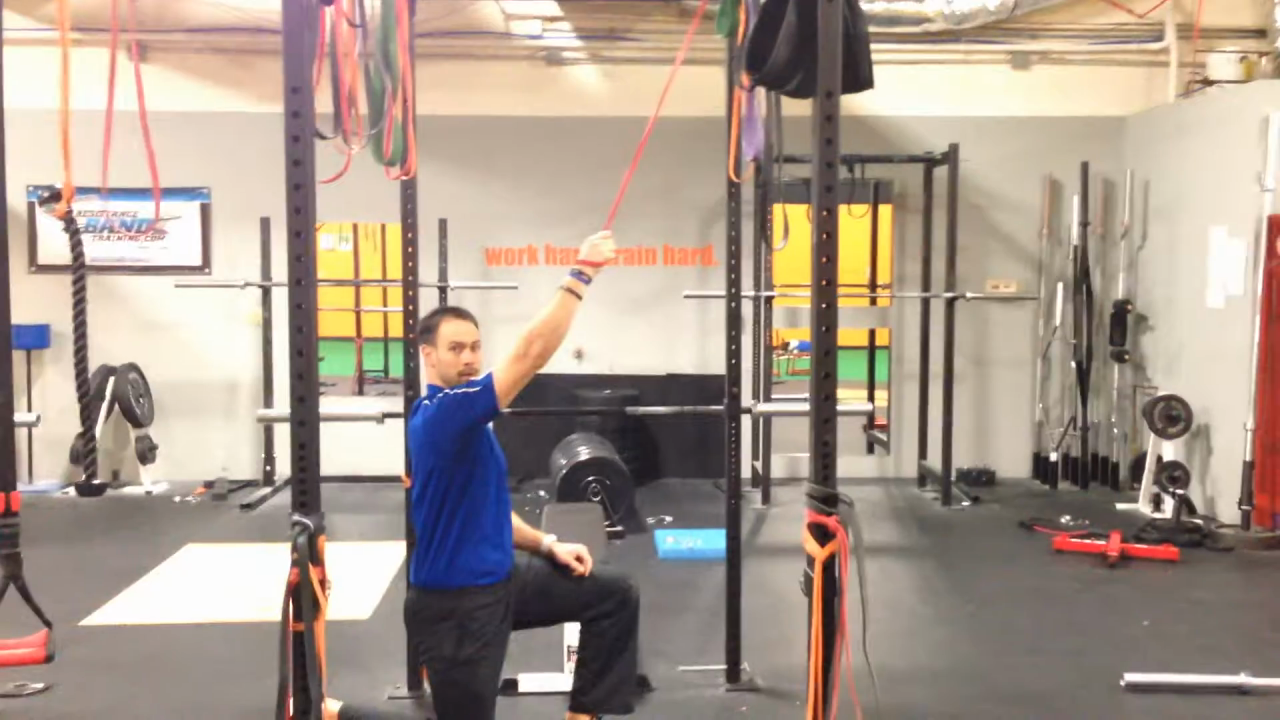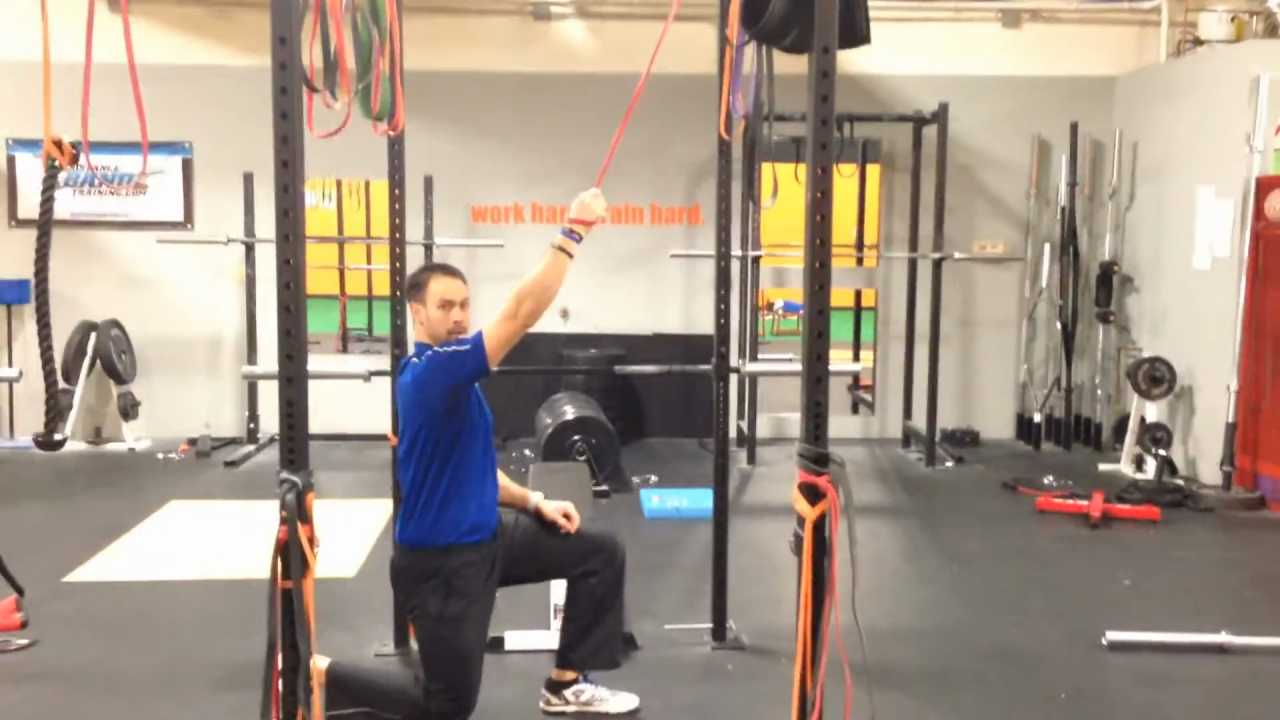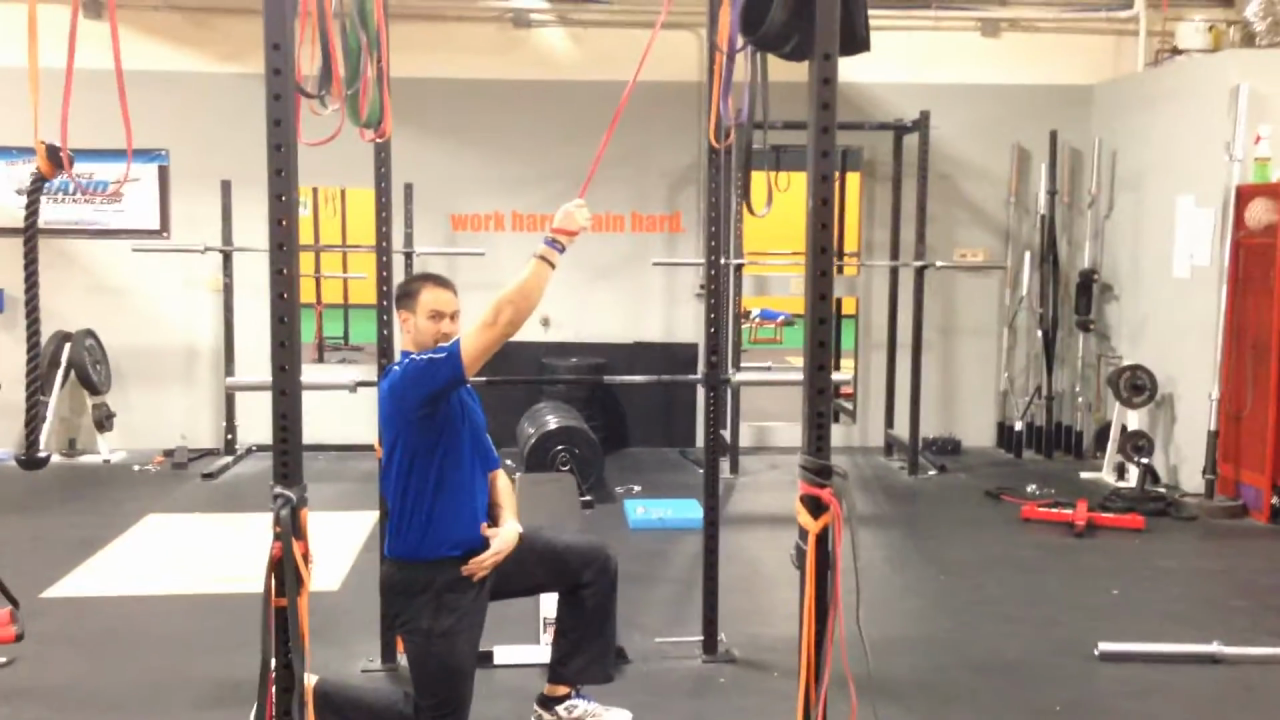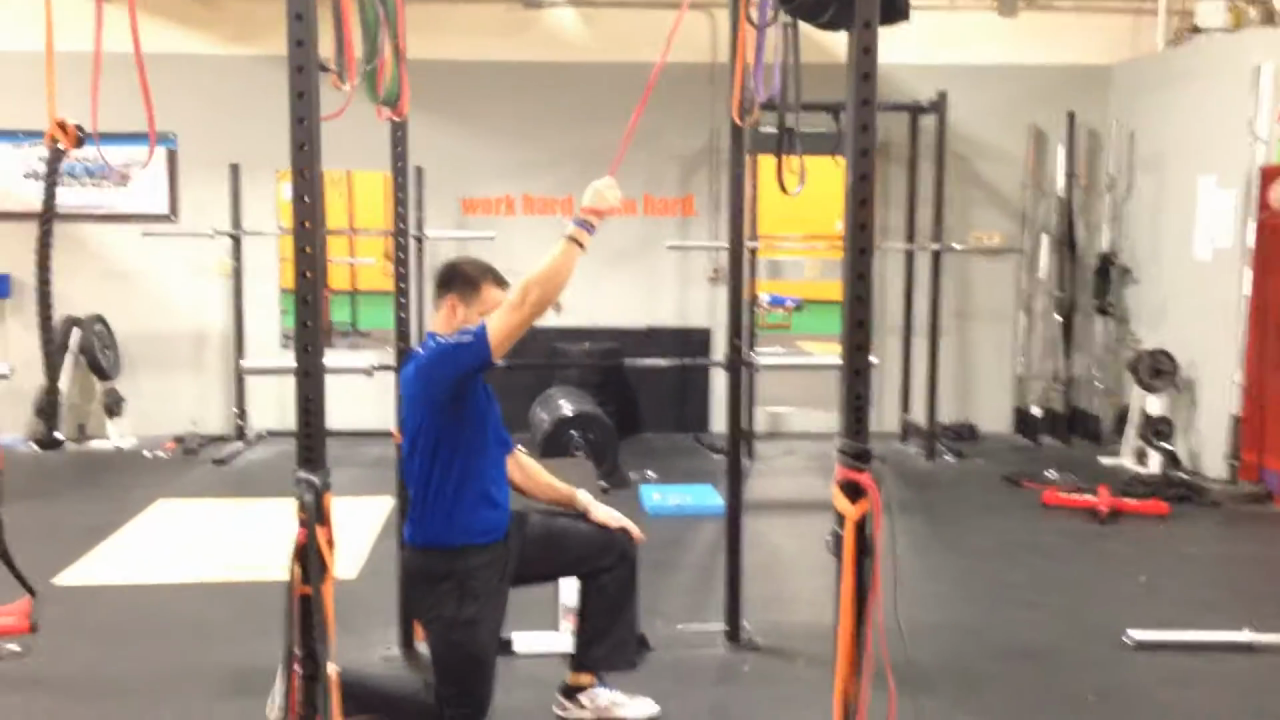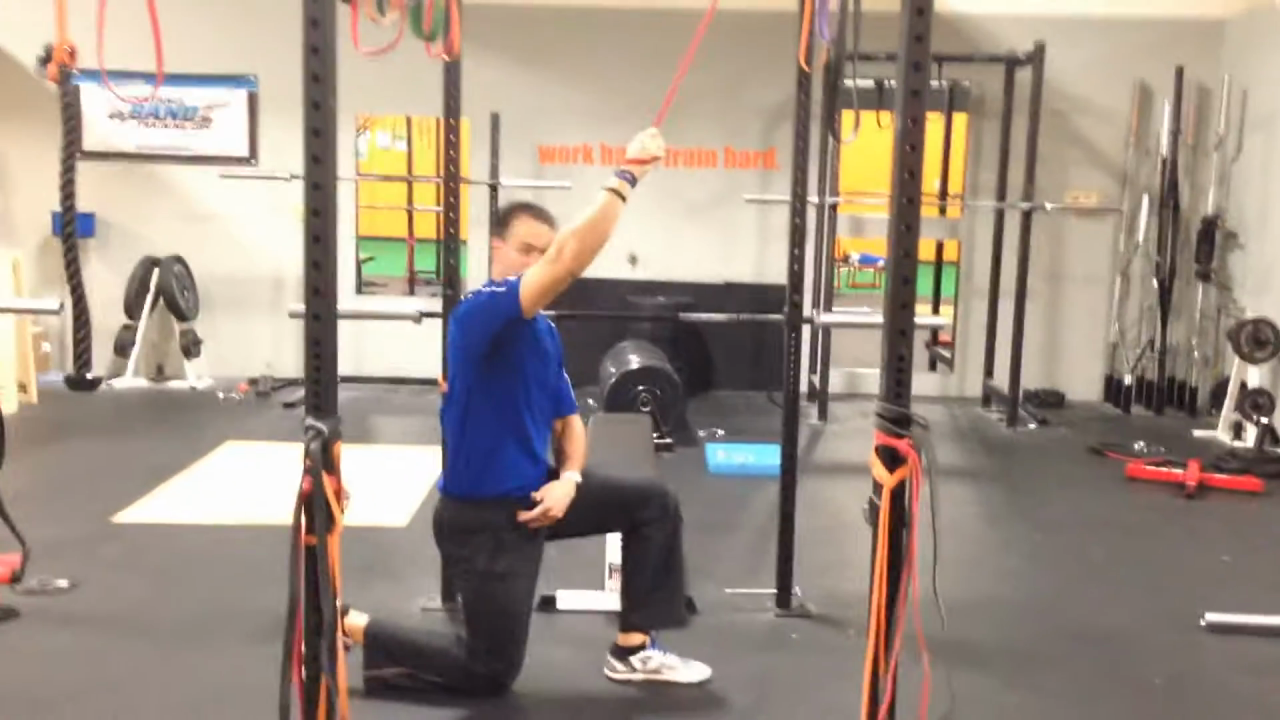
dt=1s
person 1, frame 1
left shoulder: (463, 418)
right shoulder: (440, 415)
right elbow: (529, 354)
left wrist: (547, 544)
right wrist: (581, 274)
left hip: (498, 579)
right hip: (454, 602)
left knee: (613, 597)
person 1, frame 2
left shoulder: (452, 378)
right shoulder: (428, 373)
right elbow: (519, 314)
left wrist: (533, 502)
right wrist: (572, 232)
left hip: (482, 538)
right hip: (439, 560)
left knee: (599, 553)
right ankle: (314, 674)
person 1, frame 3
left shoulder: (458, 393)
right shoulder: (408, 383)
left elbow: (491, 470)
right elbow: (500, 324)
left wrist: (508, 525)
right wrist: (556, 242)
left hip: (476, 551)
right hip: (429, 574)
left knee: (593, 564)
person 1, frame 4
left shoulder: (463, 374)
right shoulder: (437, 366)
left elbow: (507, 461)
right elbow: (529, 303)
left wrist: (582, 500)
right wrist: (586, 222)
left hip: (495, 537)
right hip: (451, 563)
left knee: (612, 547)
person 1, frame 5
left shoulder: (544, 331)
right shoulder: (480, 314)
left elbow: (567, 420)
right elbow: (569, 260)
left wrist: (569, 479)
right wrist: (628, 174)
left hip: (533, 491)
right hip: (483, 515)
left knee: (654, 506)
right knee: (491, 673)
left ankle: (633, 650)
right ankle: (344, 626)
